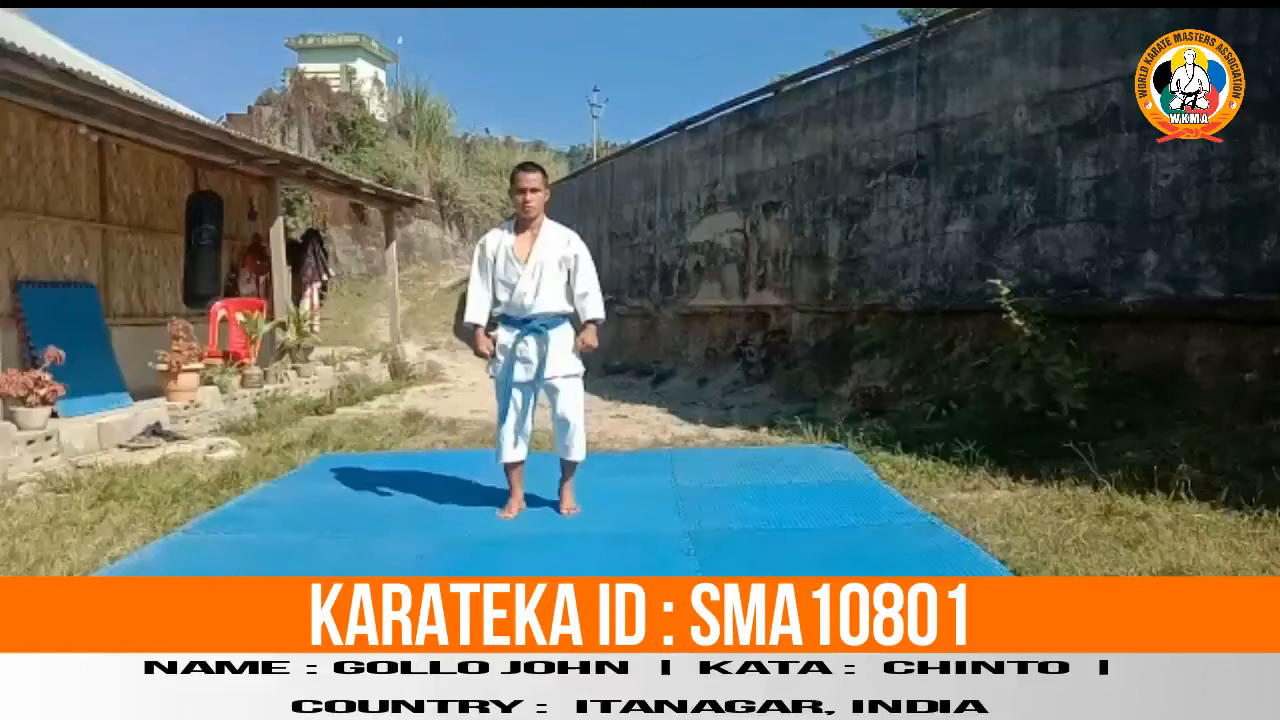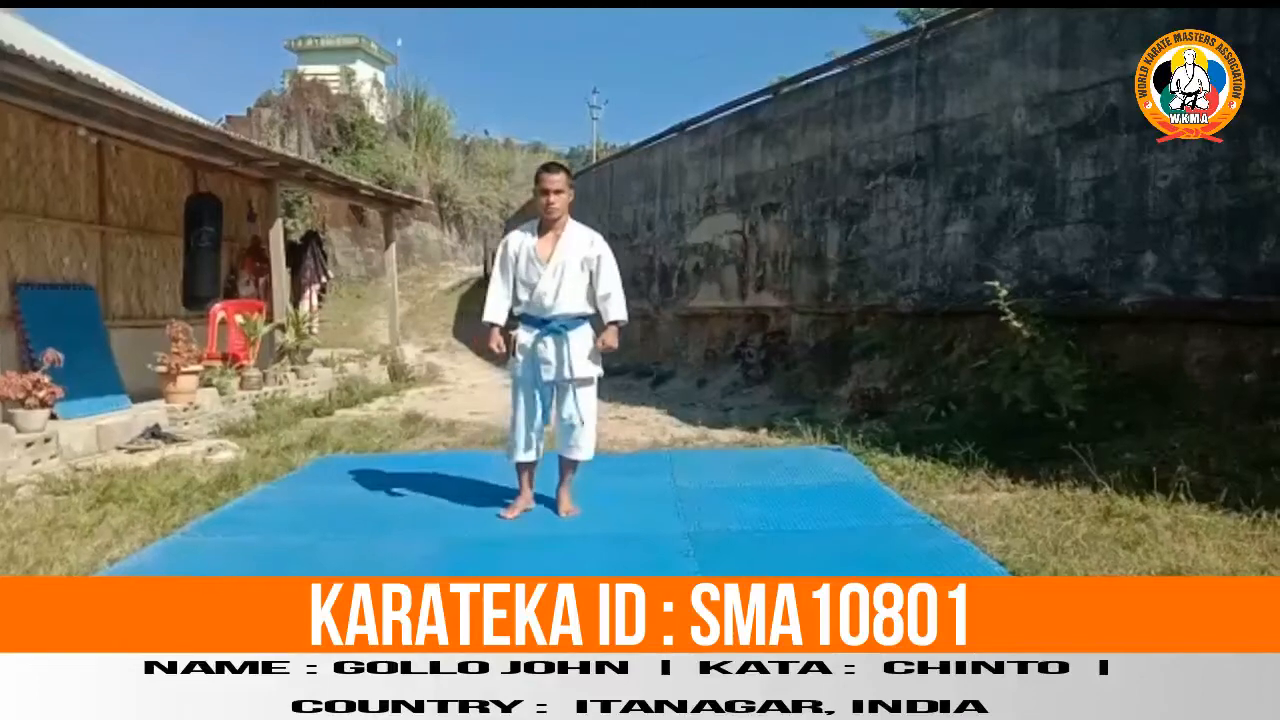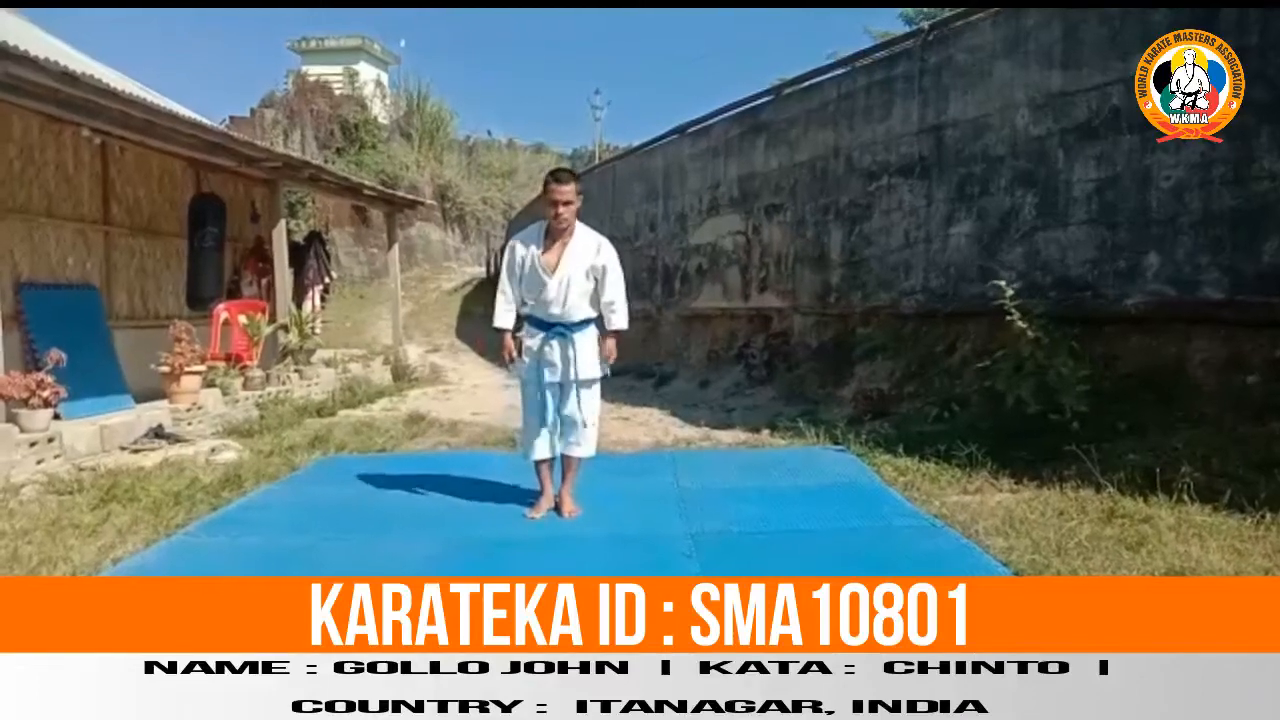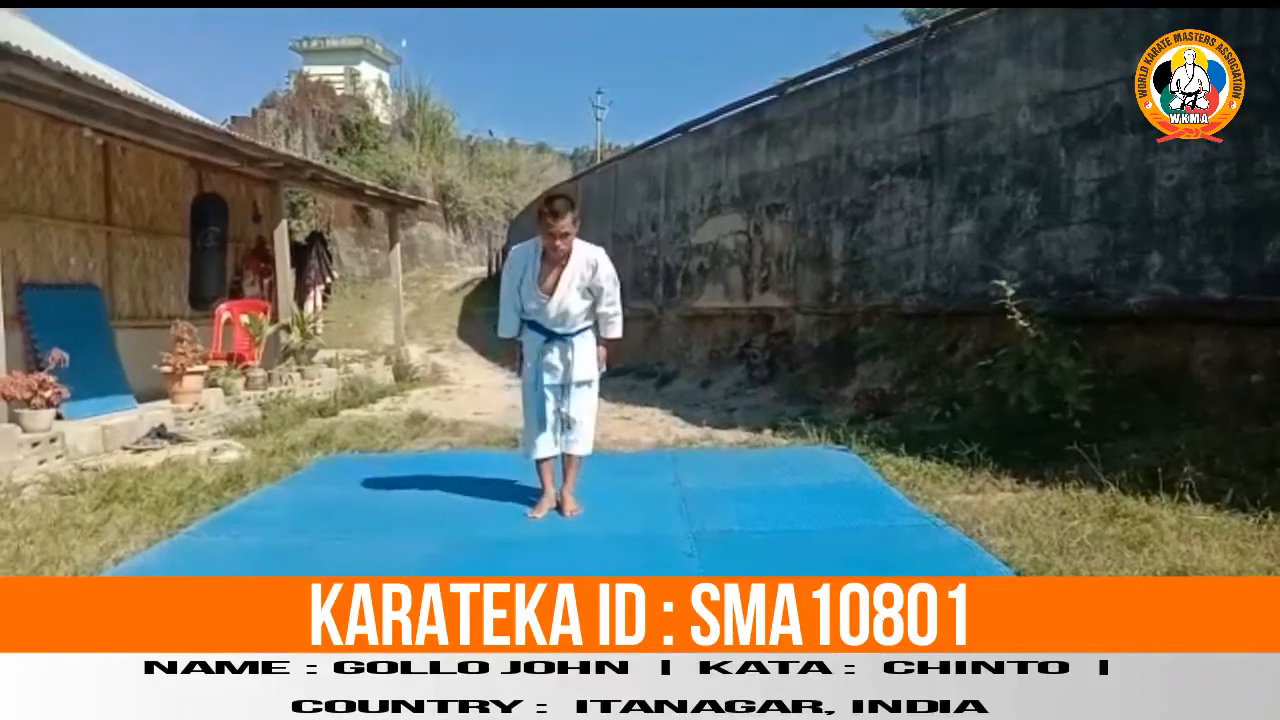
dt=0.4s
person 1, frame 1
left shoulder: (567, 240)
right shoulder: (492, 242)
left elbow: (585, 284)
right elbow: (480, 288)
left wrist: (590, 325)
right wrist: (478, 330)
left hip: (557, 338)
right hip: (511, 339)
left knee: (568, 414)
right knee: (510, 418)
left ankle: (566, 488)
right ankle: (516, 495)
person 1, frame 2
left shoulder: (590, 240)
right shoulder: (515, 241)
left elbow: (608, 286)
right elbow: (501, 286)
left wrist: (612, 326)
right wrist: (494, 328)
left hip: (575, 338)
right hip: (530, 338)
left knee: (576, 417)
right knee: (526, 418)
left ankle: (565, 490)
right ankle: (525, 493)
person 1, frame 3
left shoulder: (597, 245)
right shoulder: (521, 242)
left elbow: (612, 292)
right elbow: (508, 291)
left wrist: (611, 335)
right wrist: (506, 334)
left hip: (580, 340)
right hip: (536, 339)
left knee: (578, 416)
right knee: (538, 417)
left ankle: (566, 492)
right ankle: (545, 492)
person 1, frame 4
left shoulder: (594, 260)
right shoulder: (519, 257)
left elbow: (609, 305)
right elbow: (510, 304)
left wrist: (603, 344)
right wrist: (514, 343)
left hip: (579, 344)
right hip: (538, 343)
left knee: (577, 417)
right knee: (539, 418)
left ankle: (568, 491)
right ankle: (547, 492)
